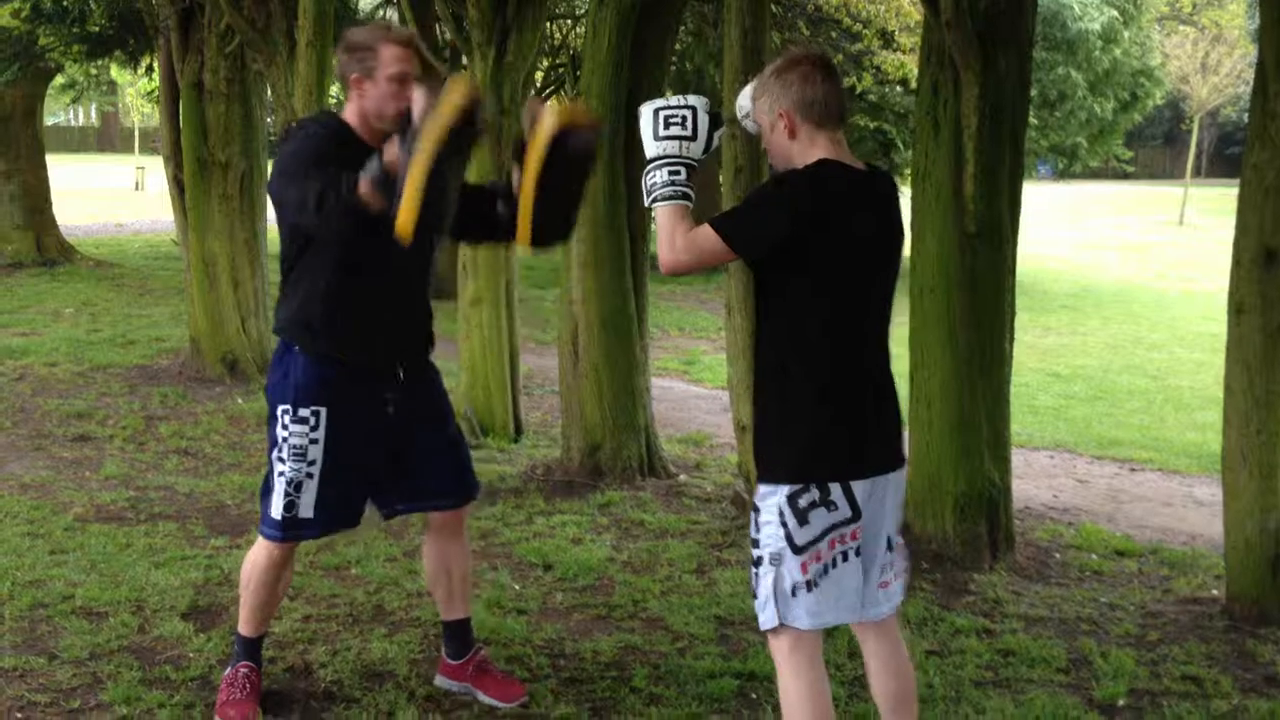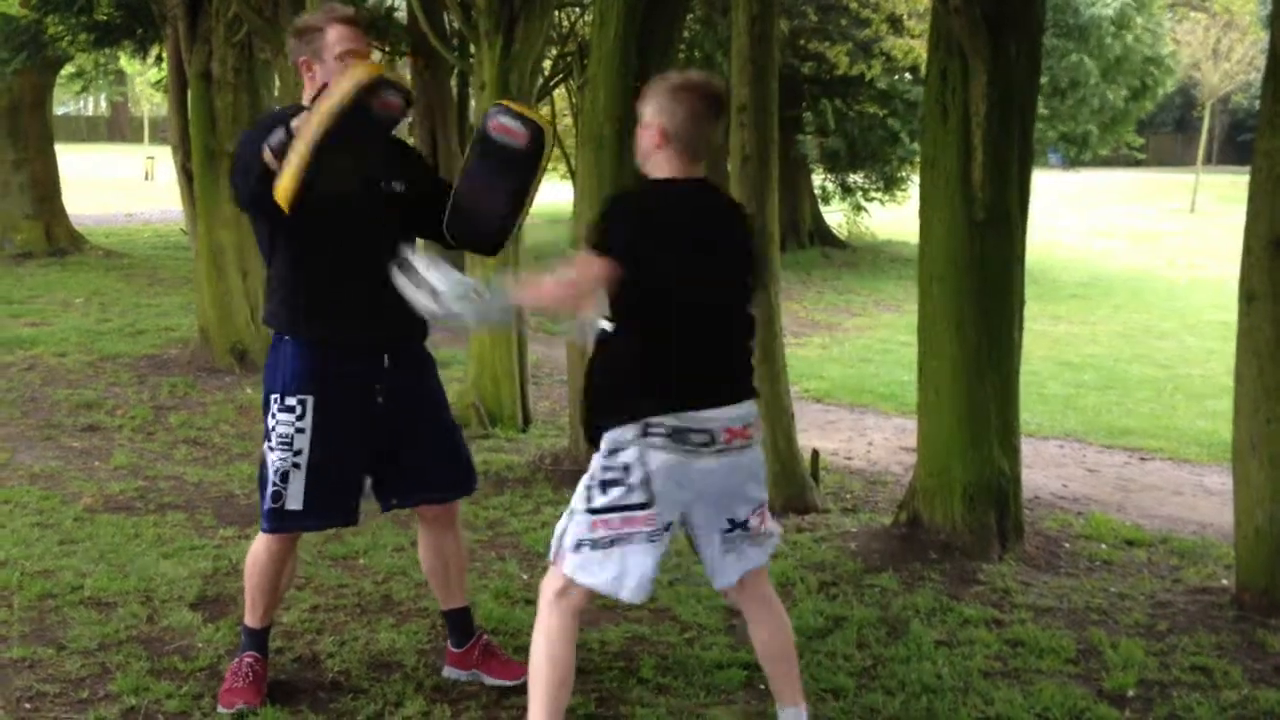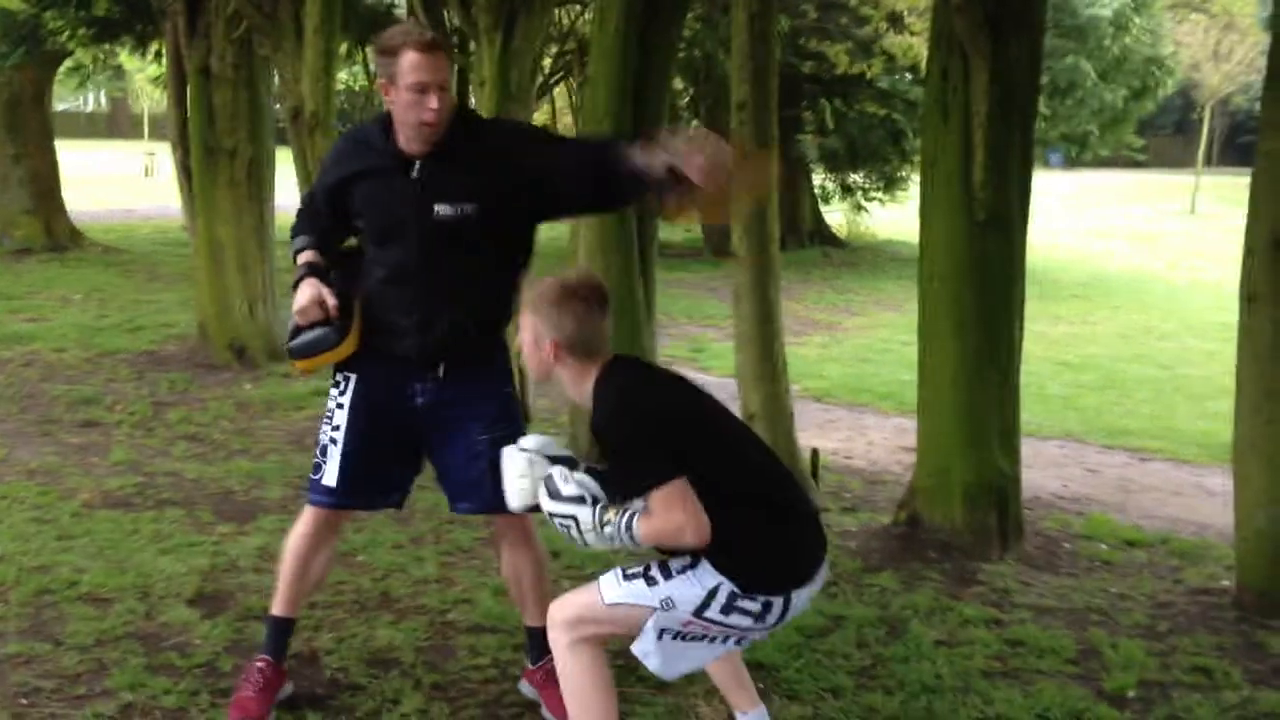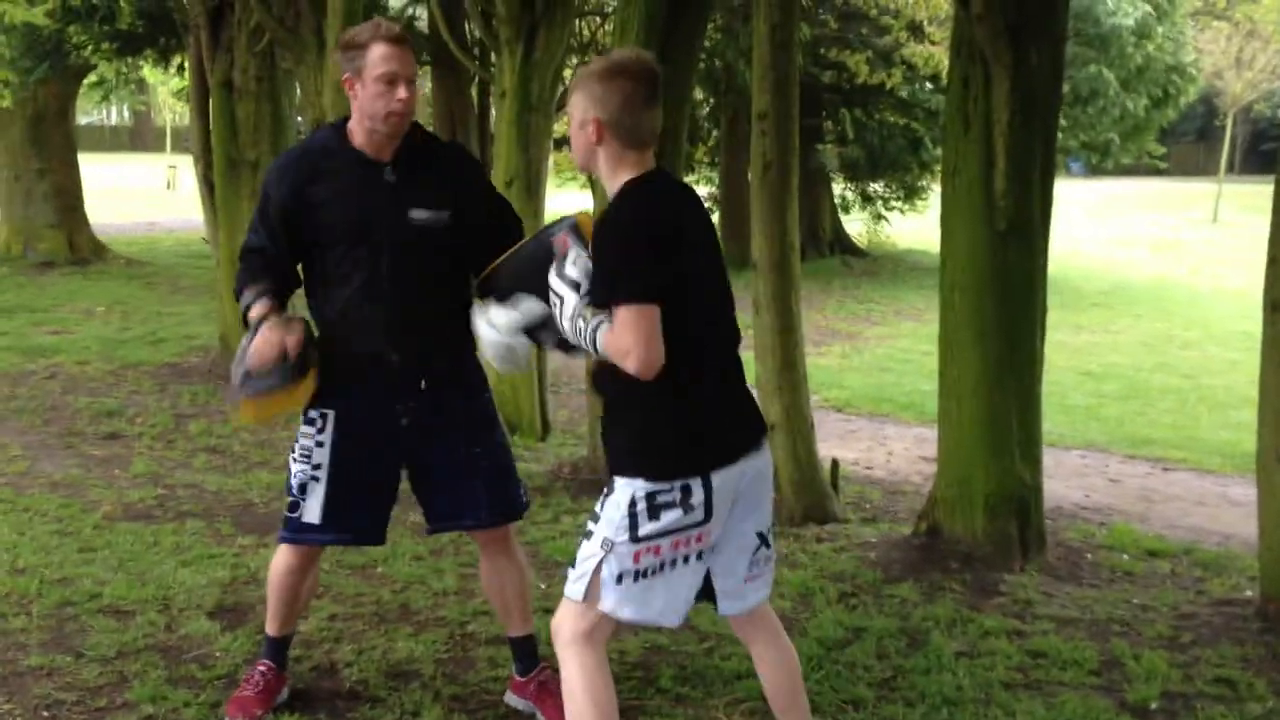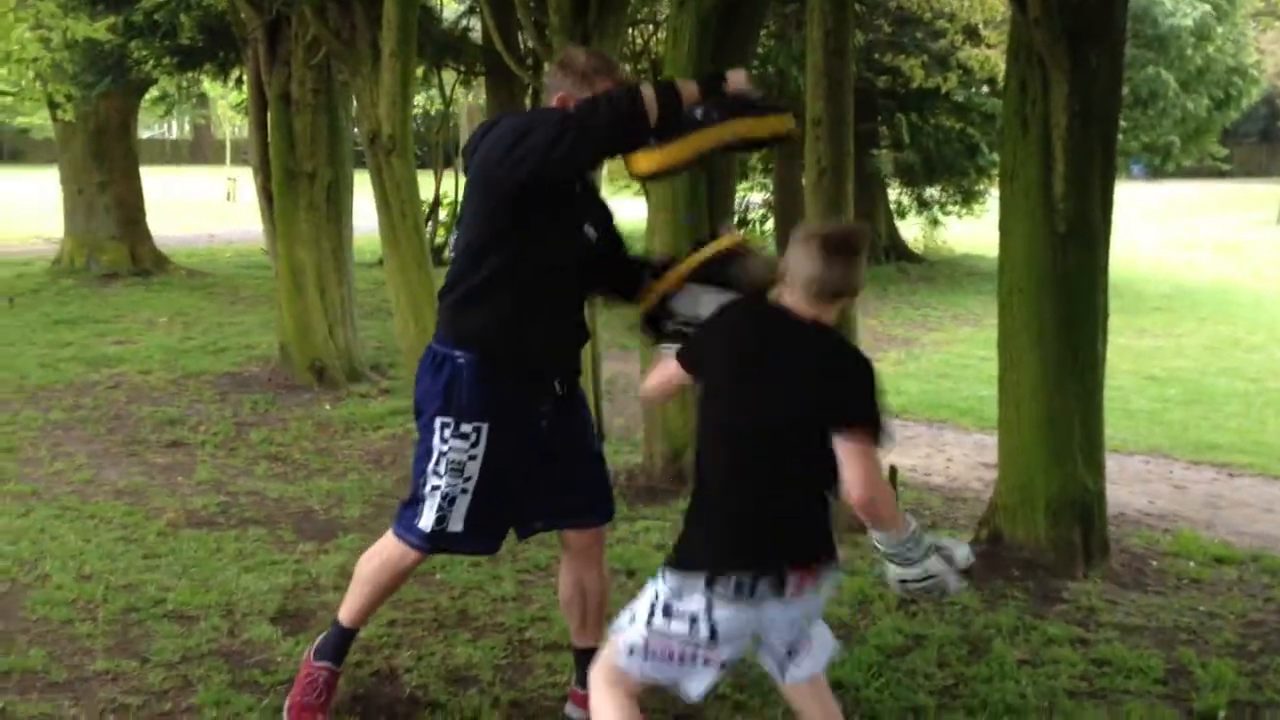
dt=1s
person 1, frame 1
left shoulder: (419, 159)
right shoulder: (308, 148)
left elbow: (484, 217)
right elbow: (334, 215)
right wrist: (407, 144)
left hip: (403, 369)
right hip: (320, 372)
left knee: (448, 508)
right knee: (284, 530)
left ankle: (460, 659)
person 1, frame 2
left shoulder: (388, 151)
right shoulder: (275, 139)
left elbow: (452, 222)
right elbow: (253, 182)
left hip: (399, 358)
right hip: (312, 362)
left knee: (440, 502)
right knee: (282, 523)
left ankle: (464, 644)
right ankle: (251, 656)
person 1, frame 3
left shoulder: (506, 148)
right shoulder: (358, 155)
left elbow: (601, 173)
right elbow: (314, 223)
left wrist: (670, 162)
right wrist: (309, 276)
left hip: (471, 370)
right hip: (381, 363)
left knee: (508, 519)
right knee: (324, 510)
left ankle: (541, 663)
right ankle: (270, 660)
person 1, frame 4
left shoulder: (449, 168)
right shoulder: (304, 169)
left elbow: (503, 254)
right elbow: (261, 263)
right wrist: (269, 322)
left hip: (447, 382)
right hip: (349, 385)
left knee: (493, 529)
right knee: (303, 538)
person 1, frame 5
left shoulder: (572, 187)
right shoulder: (515, 143)
left elbow: (619, 273)
right elbow: (616, 118)
right wrist: (713, 87)
left hip: (550, 382)
right hip: (473, 377)
left knee: (586, 533)
right knee: (418, 534)
right ankle: (324, 661)
person 2, frame 1
left shoulder: (797, 197)
right shoulder: (878, 192)
left elbow: (676, 255)
left wrist: (669, 163)
left hip: (809, 460)
right hip: (875, 451)
left knee: (793, 635)
right knee: (876, 620)
person 2, frame 2
left shoulder: (639, 209)
right shoulder: (730, 218)
left elbow: (573, 290)
left hip: (650, 438)
right hip: (731, 432)
left knee: (561, 595)
right knee: (752, 584)
person 2, frame 3
left shoulder: (621, 411)
right shoulder: (635, 381)
left elbow: (690, 527)
left wrist: (597, 521)
right wrist: (591, 485)
left hip: (763, 576)
right hip: (793, 552)
left knee: (570, 621)
right knee: (678, 596)
person 2, frame 4
left shoulder: (624, 223)
right shoulder: (677, 200)
left elbow: (642, 357)
left wrist: (578, 316)
right wrist: (584, 304)
left hip: (676, 472)
right hip: (740, 453)
left knee: (577, 632)
right knee: (752, 617)
person 2, frame 5
left shoulder: (739, 319)
right shoulder: (849, 367)
left elbow: (653, 386)
right elbow: (863, 492)
right wrist: (916, 549)
left hip: (713, 582)
right hip: (801, 578)
left knee: (610, 679)
right knee: (799, 668)
